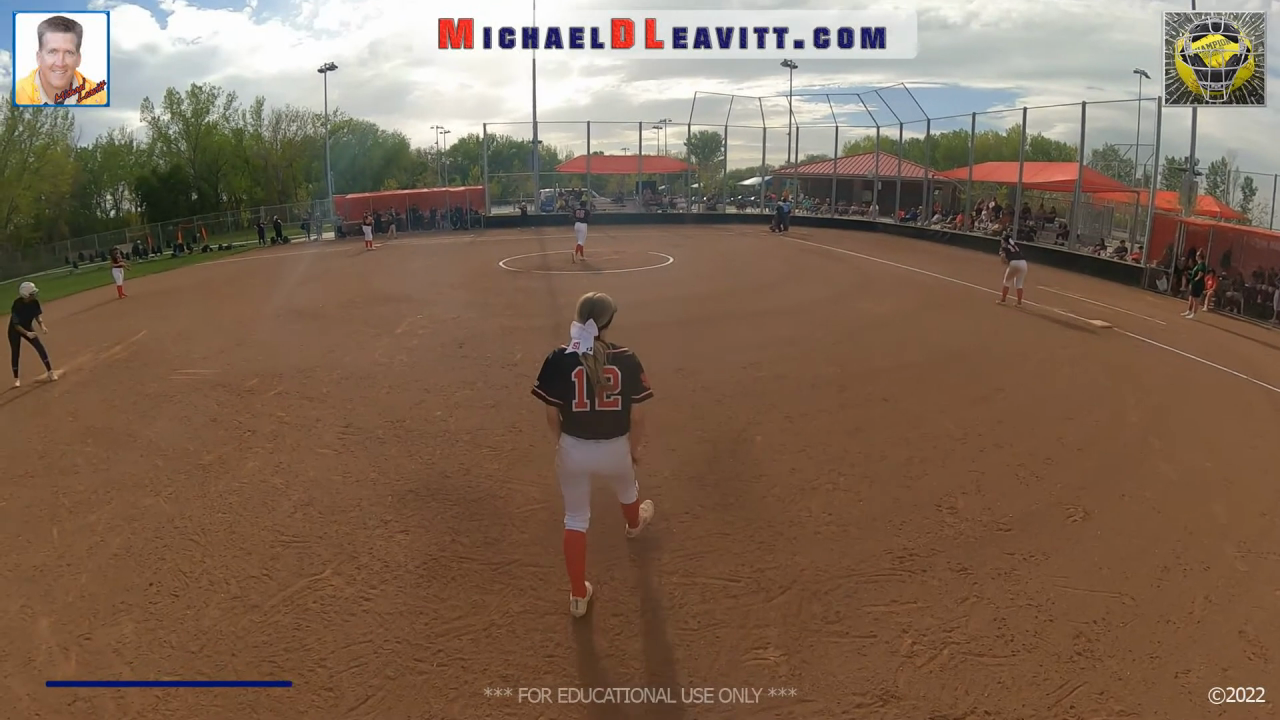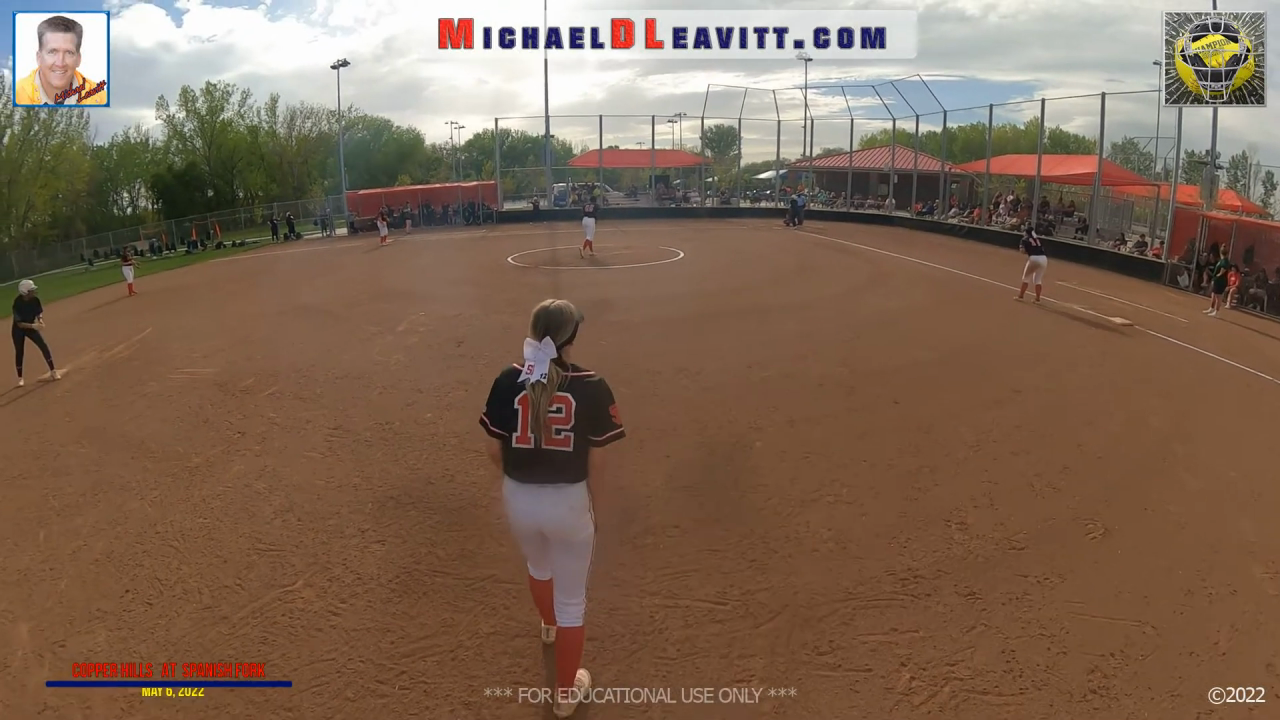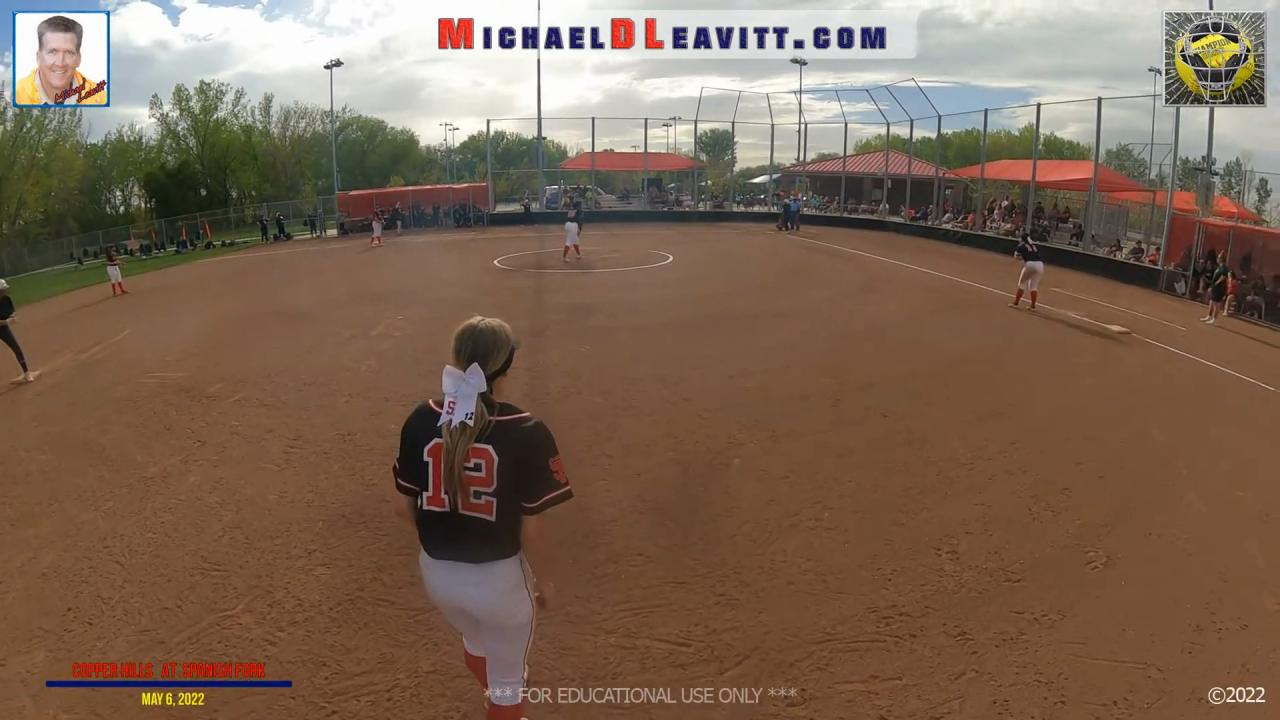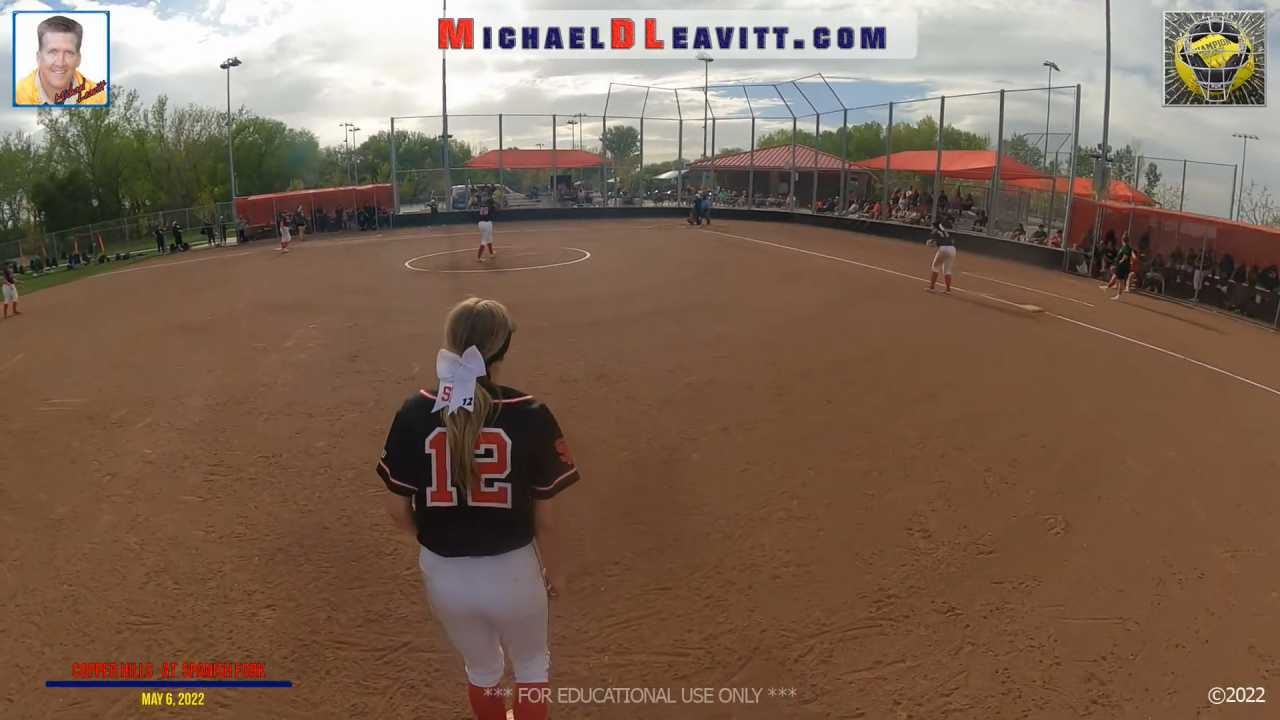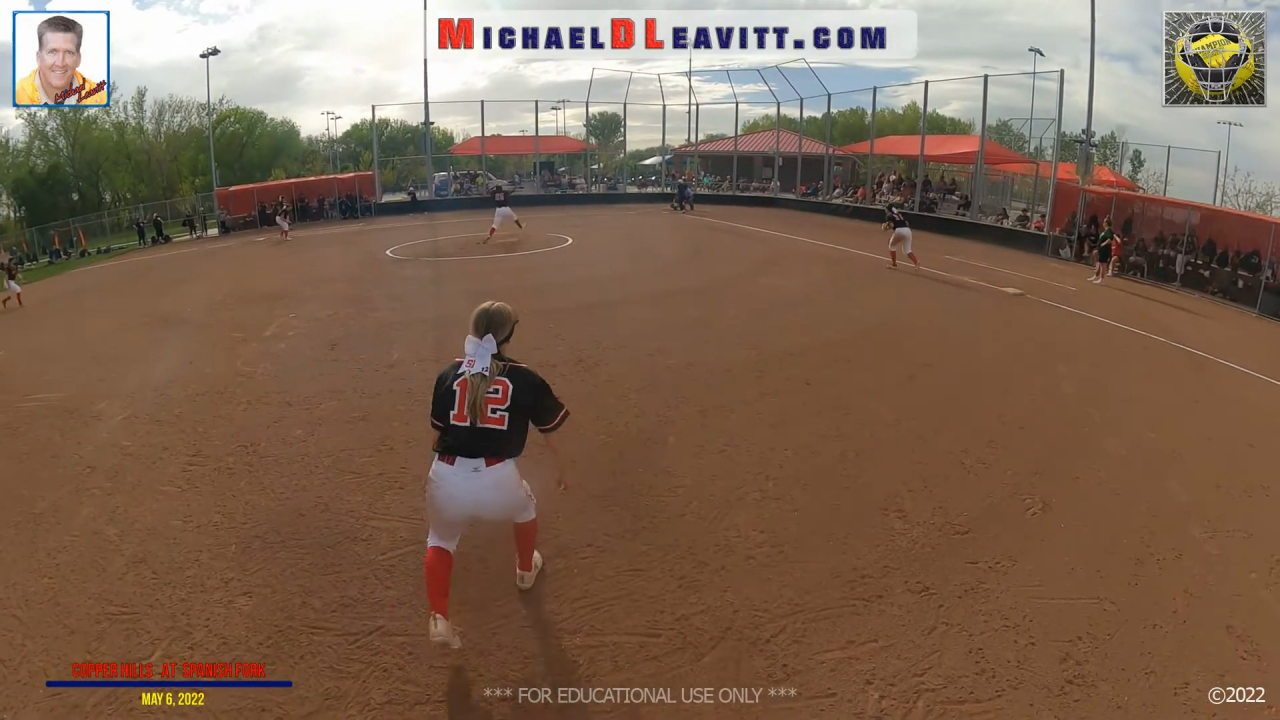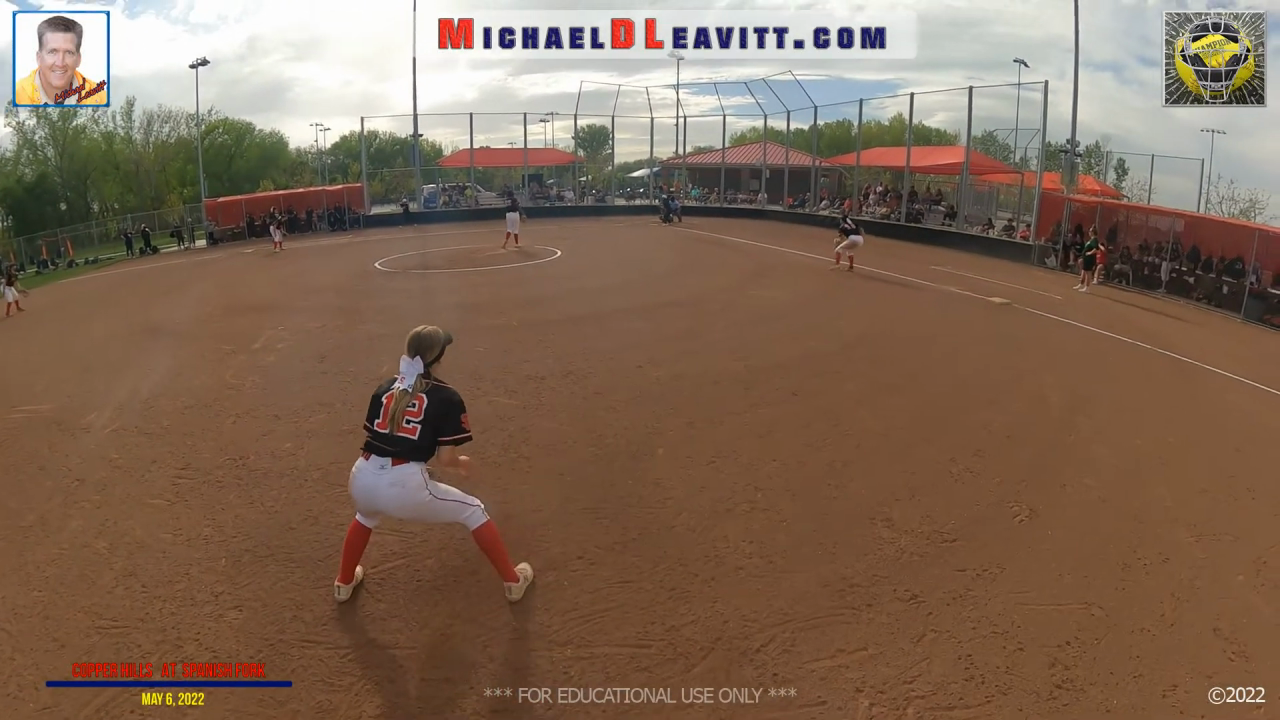
dt=0.7s
person 1, frame 1
left shoulder: (559, 360)
right shoulder: (626, 361)
left elbow: (551, 415)
right elbow: (636, 416)
right wrist: (635, 447)
left hip: (573, 450)
right hip: (614, 448)
left knee: (575, 520)
right knee: (627, 490)
right ankle: (635, 525)
person 1, frame 2
left shoulder: (508, 382)
right shoulder: (592, 387)
left elbow: (494, 450)
right elbow: (595, 461)
right wrist: (593, 503)
left hip: (518, 498)
right hip: (568, 501)
left knee: (538, 566)
right knee: (571, 600)
left ankle: (549, 625)
person 1, frame 3
left shoulder: (421, 421)
right shoulder: (527, 433)
left elbow: (405, 507)
right elbow: (531, 531)
right wrist: (542, 580)
left hip: (437, 573)
right hip: (500, 578)
left knee: (475, 640)
right knee: (508, 677)
person 1, frame 4
left shoulder: (414, 414)
right shoulder: (530, 417)
left elbow: (398, 511)
right elbow: (545, 517)
right wrist: (555, 570)
left hip: (443, 575)
right hip: (511, 572)
left knee: (481, 670)
right knee: (531, 666)
person 1, frame 5
left shoulder: (449, 374)
right shoulder: (528, 379)
right elbow: (552, 434)
right wrist: (560, 472)
left hip: (446, 478)
right hip: (497, 481)
left knee: (440, 541)
right knee: (525, 505)
left ankle: (439, 618)
right ankle: (525, 572)
person 1, frame 6
left shoulder: (385, 388)
right shoulder: (447, 398)
right elbow: (445, 459)
right wrist: (462, 463)
left hip: (362, 479)
right hip: (405, 485)
left knee: (367, 514)
right knee: (473, 511)
left ankle: (344, 582)
right ankle: (513, 580)
